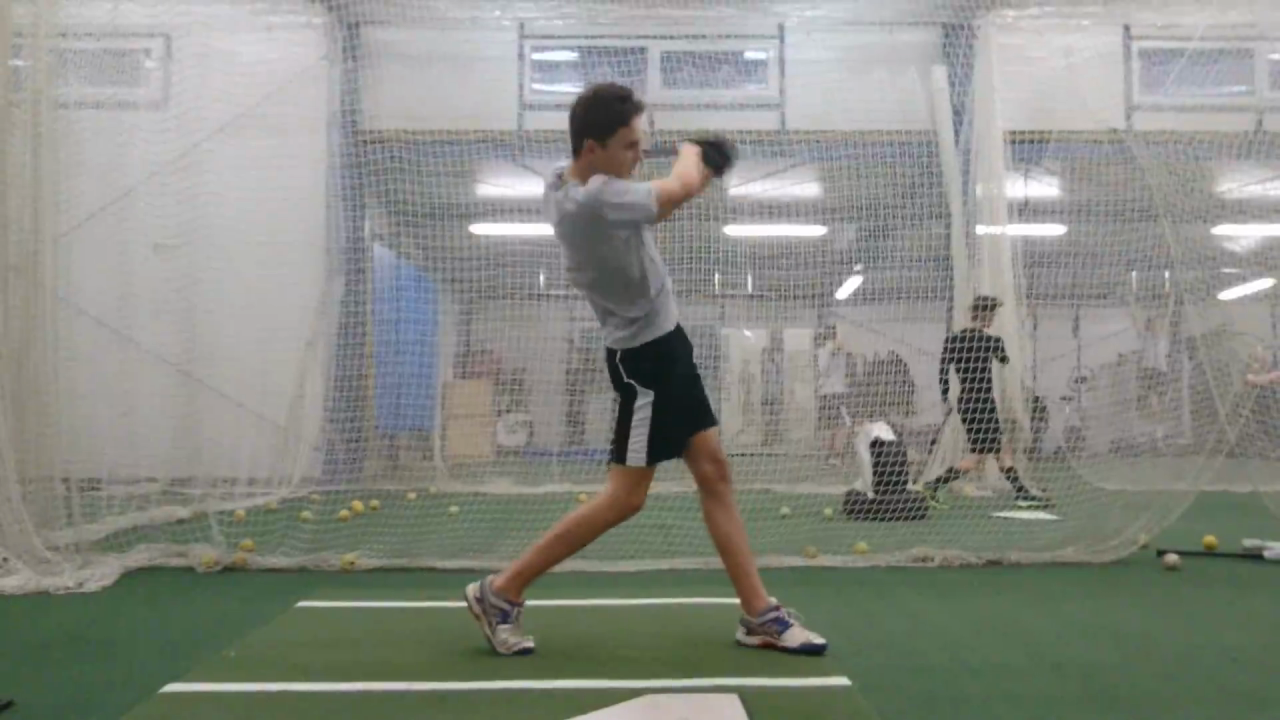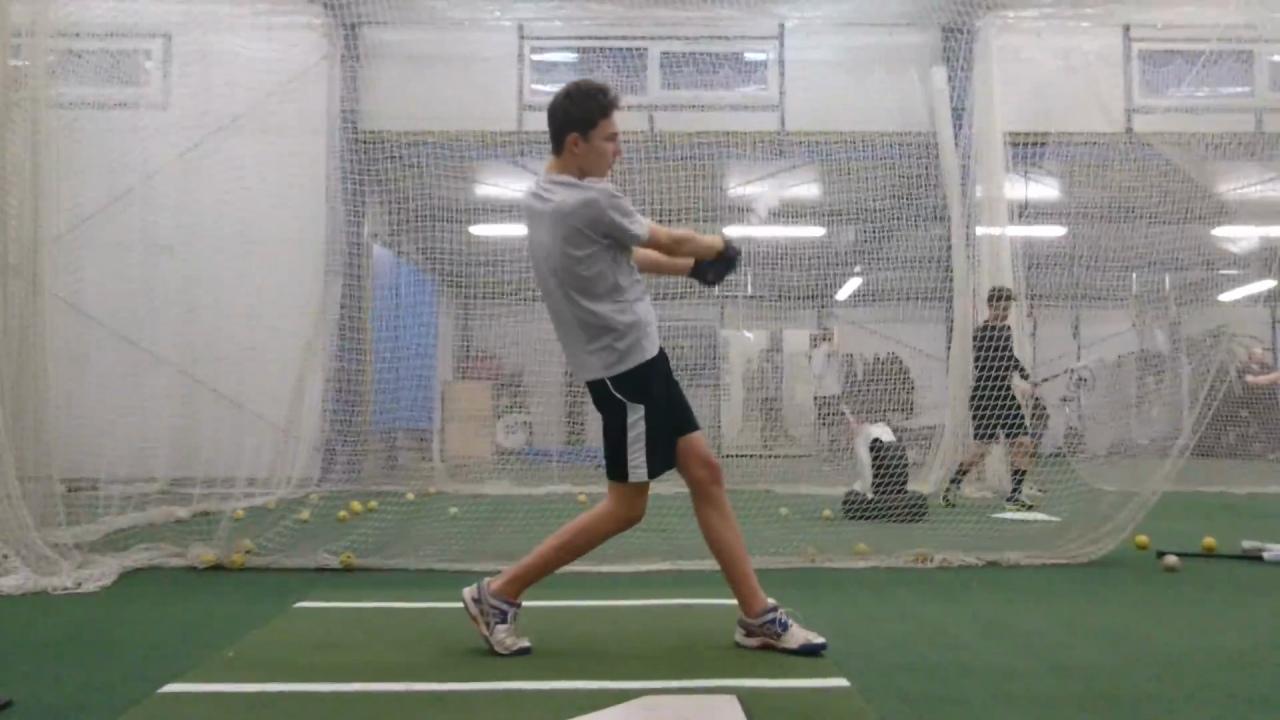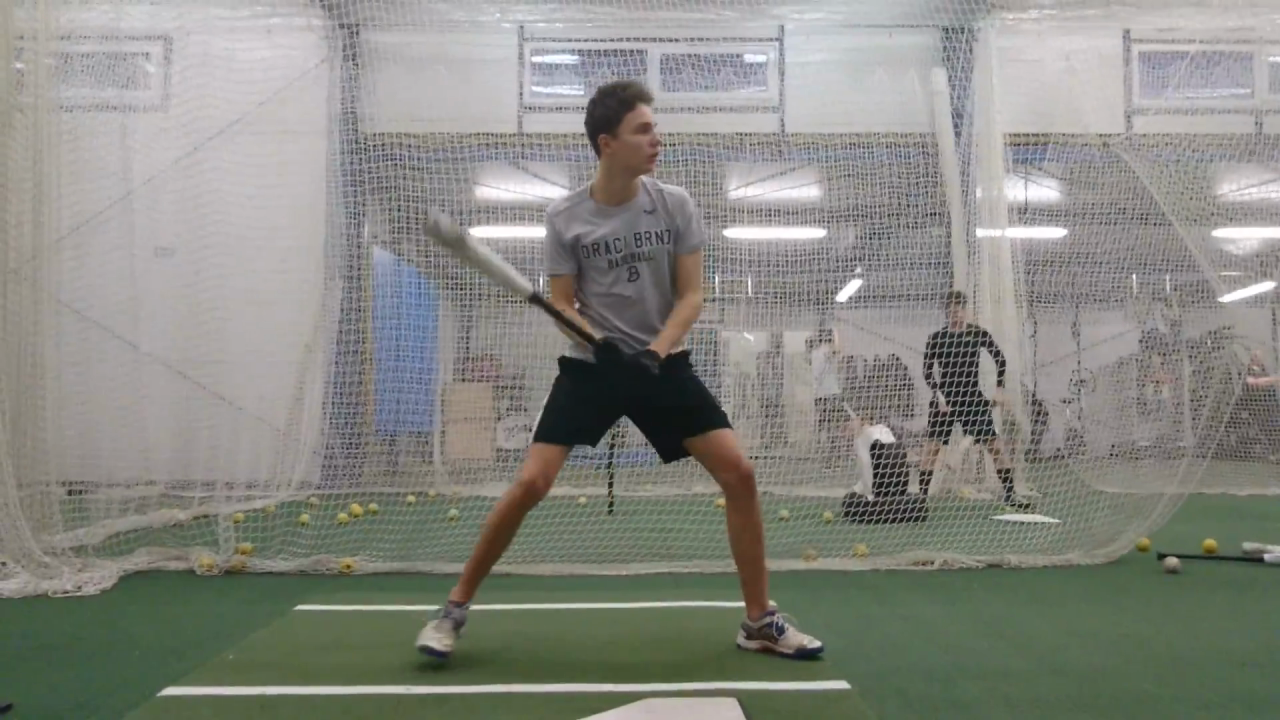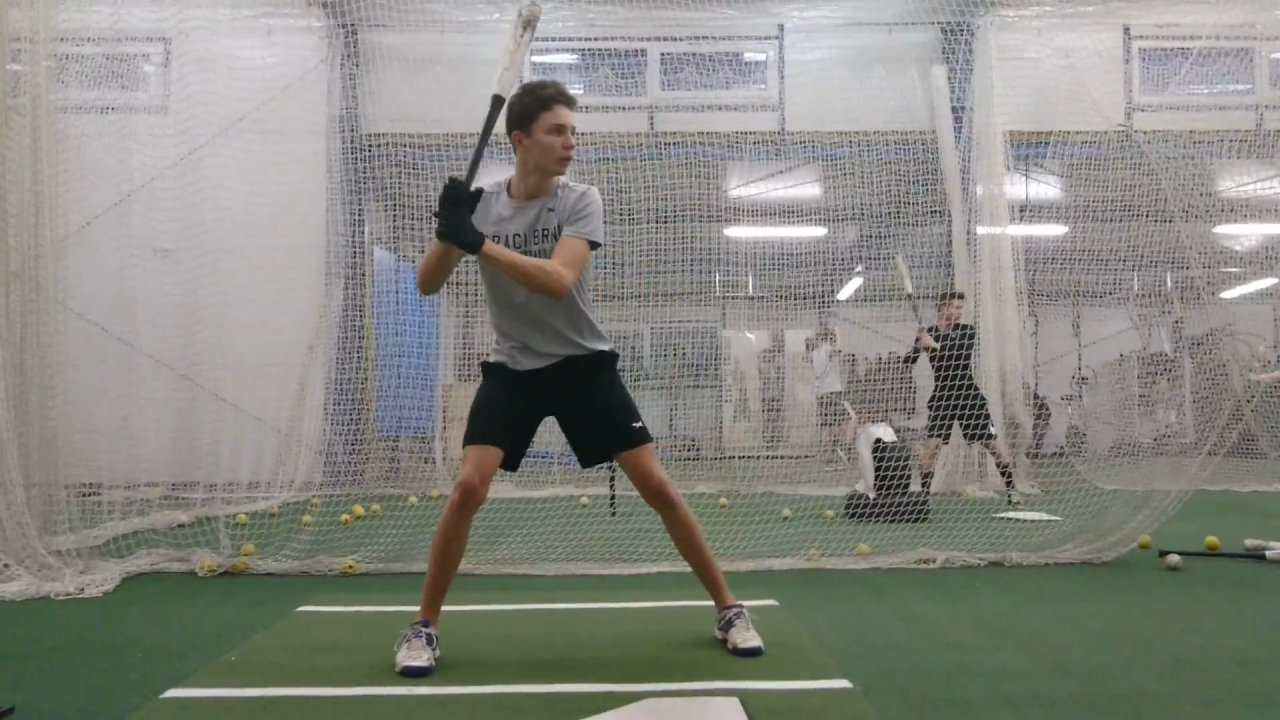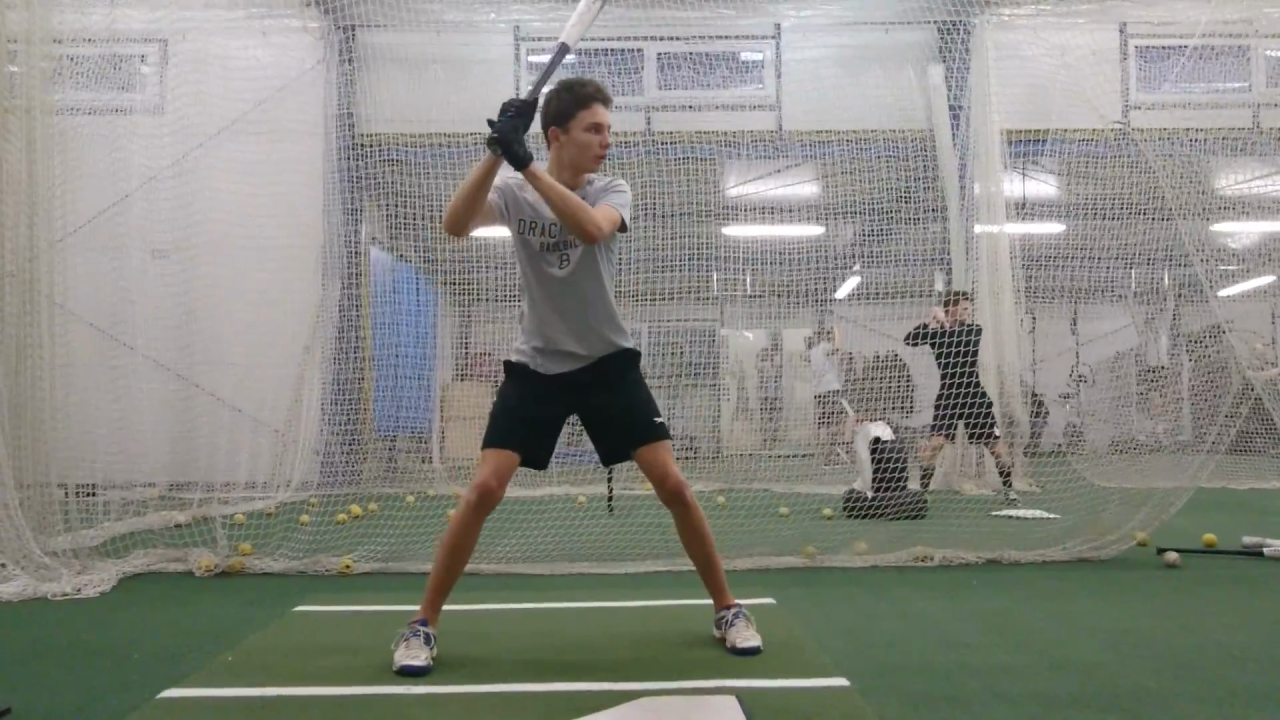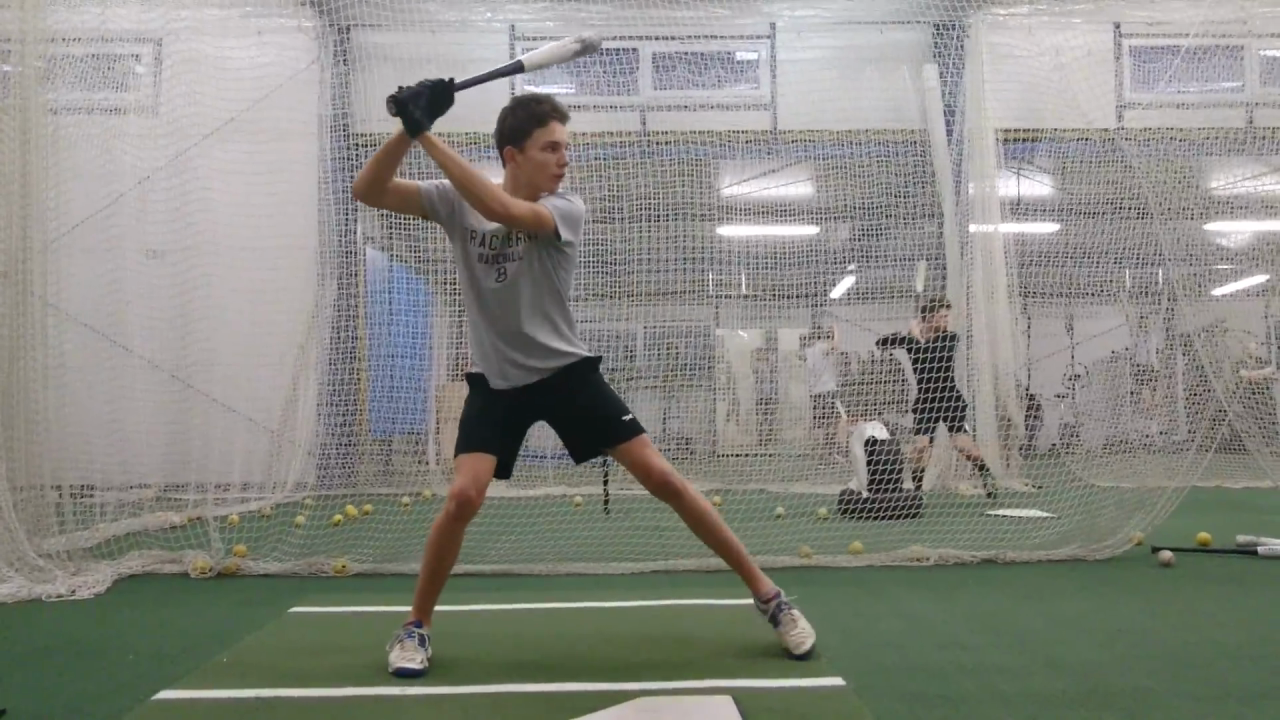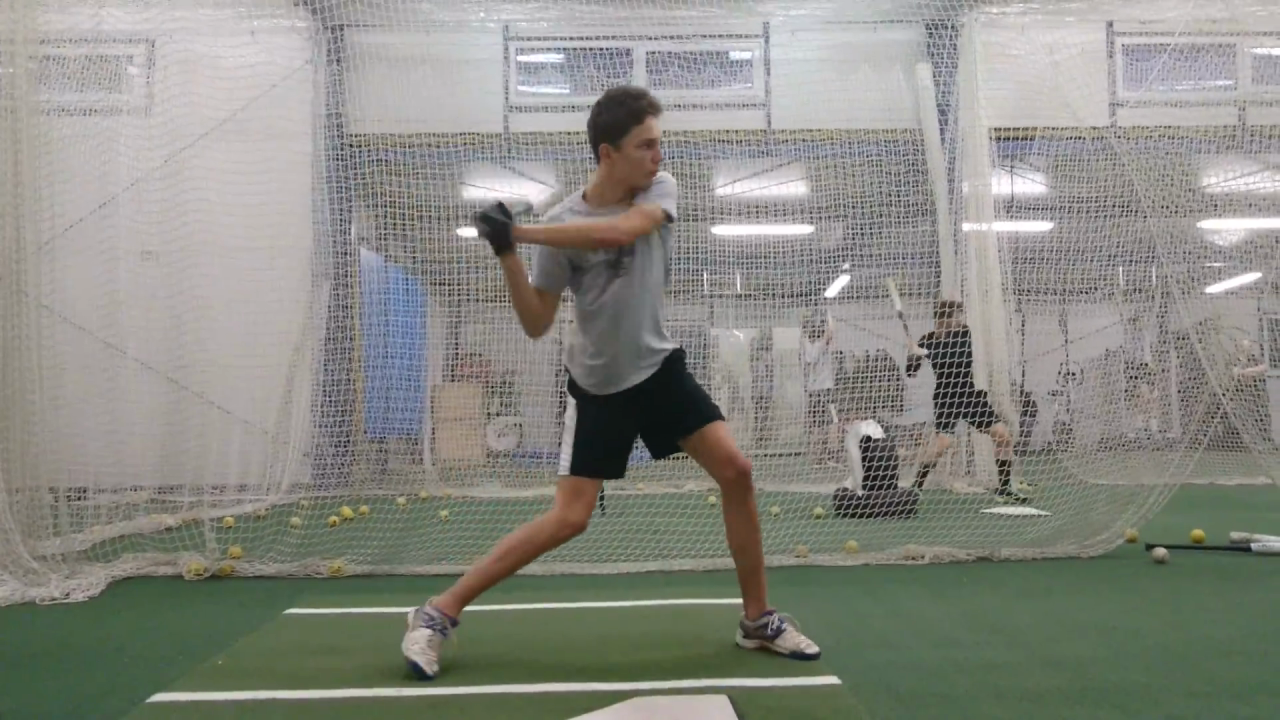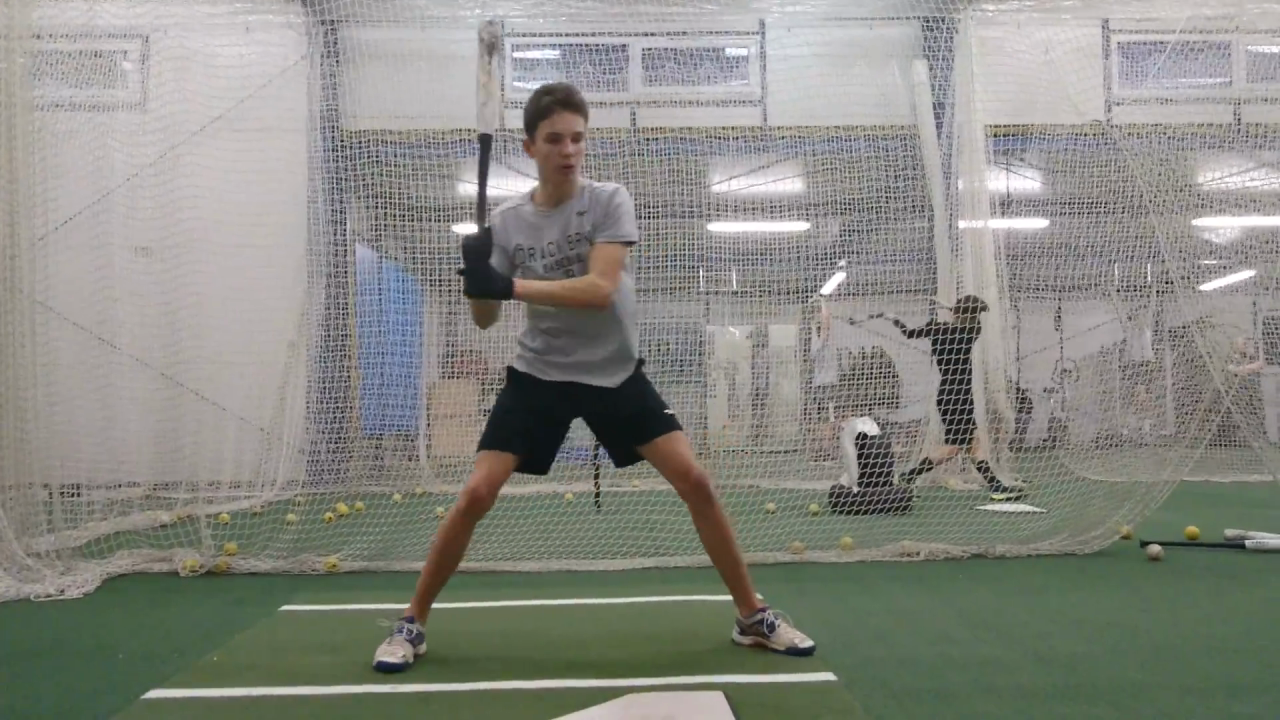
dt=0.5s
person 1, frame 1
left shoulder: (565, 182)
right shoulder: (597, 201)
left elbow: (655, 204)
right elbow: (685, 187)
left wrist: (693, 163)
right wrist: (691, 151)
left hip: (661, 343)
right hip: (646, 351)
left knee: (714, 471)
right knee: (625, 495)
left ankle: (760, 615)
right ankle: (500, 592)
person 1, frame 2
left shoulder: (542, 197)
right shoulder: (590, 200)
right elbow: (664, 242)
left wrist: (693, 265)
right wrist: (718, 247)
left hip: (636, 359)
right hip: (624, 366)
left knee: (705, 472)
right knee: (626, 506)
left ankle: (757, 615)
right ankle: (497, 593)
person 1, frame 3
left shoulder: (675, 204)
right shoulder: (564, 217)
left elbow: (691, 295)
right elbow: (561, 305)
left wrist: (655, 353)
right wrist: (603, 347)
left hip: (658, 362)
right hip: (589, 363)
left knee: (738, 472)
right knee: (531, 483)
left ankle: (760, 620)
right ankle: (455, 605)
person 1, frame 4
left shoulder: (582, 200)
right shoulder: (479, 202)
left elbow: (560, 280)
right elbow: (427, 284)
left wrist: (479, 241)
right wrist: (447, 234)
left hip: (583, 363)
right hip: (512, 366)
left knee: (656, 486)
right knee: (468, 487)
left ankle: (728, 609)
right ankle: (424, 625)
person 1, frame 5
left shoulder: (613, 191)
right shoulder: (513, 193)
left elbow: (591, 229)
right elbow: (455, 224)
left wrist: (524, 163)
right wrist: (497, 154)
left hip: (607, 362)
right hip: (536, 367)
left knee: (673, 485)
right knee: (484, 491)
left ankle: (727, 609)
right ankle: (422, 624)
person 1, frame 6
left shoulder: (567, 210)
right shoulder: (454, 201)
left elbow: (498, 208)
right elbow: (367, 192)
left wrist: (425, 135)
right wrist: (409, 130)
left hip: (567, 371)
right hip: (495, 382)
left knee: (662, 479)
right knee: (464, 497)
left ankle: (766, 595)
right ankle: (416, 627)
person 1, frame 7
left shoulder: (659, 190)
right shoulder: (559, 222)
left elbow: (619, 231)
right elbow: (536, 325)
left wrist: (520, 231)
right wrist: (507, 252)
left hip: (656, 364)
right hip: (599, 382)
left knee: (735, 469)
right knee: (567, 518)
left ankle: (757, 618)
right ankle: (441, 612)
person 1, frame 8
left shoulder: (610, 201)
right shoulder: (505, 220)
left elbow: (599, 292)
right elbow: (483, 319)
left wrist: (510, 285)
right wrist: (478, 278)
left hip: (614, 371)
right hip: (537, 375)
left knee: (694, 483)
right knee: (476, 495)
left ankle: (753, 615)
right ankle: (412, 622)
person 2, frame 1
left shoulder: (952, 340)
right shoulder: (992, 340)
left elbow: (943, 372)
right elbow: (1005, 360)
left wrist: (945, 398)
left hip: (966, 402)
right hip: (982, 404)
left knee: (1001, 448)
right knee: (978, 458)
left ankle: (1022, 493)
right ankle: (933, 485)
person 2, frame 2
left shoulder: (1006, 329)
right shoulder: (983, 331)
right elbow: (982, 364)
left wrist: (1025, 376)
right wrist: (1017, 381)
left hip: (1005, 395)
right hip: (985, 395)
left knee: (1025, 444)
right knee: (983, 448)
left ankle: (1014, 495)
right ankle: (954, 483)
person 2, frame 3
left shoulder: (980, 334)
right shoulder: (936, 338)
left elbow: (999, 358)
right elbow: (928, 370)
left wrist: (1000, 387)
right wrist: (938, 394)
left hip: (972, 397)
right hip: (946, 400)
left knee: (995, 444)
right knee: (932, 446)
left ankle: (1010, 495)
right ankle: (922, 496)
person 2, frame 4
left shoulder: (967, 330)
right shoulder: (928, 334)
left elbow: (961, 356)
right elbow: (907, 361)
left wrist: (935, 346)
right wrist: (920, 347)
left hip: (968, 394)
right hip: (943, 396)
left knee: (992, 442)
right knee: (932, 444)
left ankle: (1010, 489)
right ankle: (924, 494)
person 2, frame 5
left shoulder: (974, 329)
right shoulder: (934, 332)
left elbow: (963, 343)
right elbow: (909, 340)
left wrist: (945, 323)
right wrist: (930, 322)
left hip: (974, 394)
right hip: (948, 396)
left knee: (996, 444)
right knee: (934, 442)
left ankle: (1008, 488)
right ankle: (922, 490)
person 2, frame 6
left shoulder: (951, 338)
right shoulder: (912, 337)
left elbow: (942, 360)
right elbow: (880, 344)
left wrist: (920, 338)
right wrist: (905, 335)
left hip: (951, 399)
right hip: (926, 402)
left knee: (961, 444)
right knee: (920, 445)
left ankle: (984, 473)
right ankle: (918, 492)
person 2, frame 7
left shoulder: (963, 331)
right shoulder: (925, 341)
left elbow: (954, 356)
right elbow: (910, 373)
left wrist: (923, 352)
right wrist: (915, 355)
left hip: (970, 394)
right hip: (945, 397)
left knee: (1003, 434)
right knee: (943, 442)
left ankle: (1004, 489)
right ankle: (916, 486)
person 2, frame 8
left shoulder: (934, 328)
right shoulder: (973, 331)
left elbow: (911, 334)
left wrist: (895, 320)
right wrist: (968, 312)
left hip: (948, 393)
right hip: (954, 396)
left knee: (972, 442)
right knee: (953, 447)
left ankle: (995, 486)
right ankle: (907, 478)
